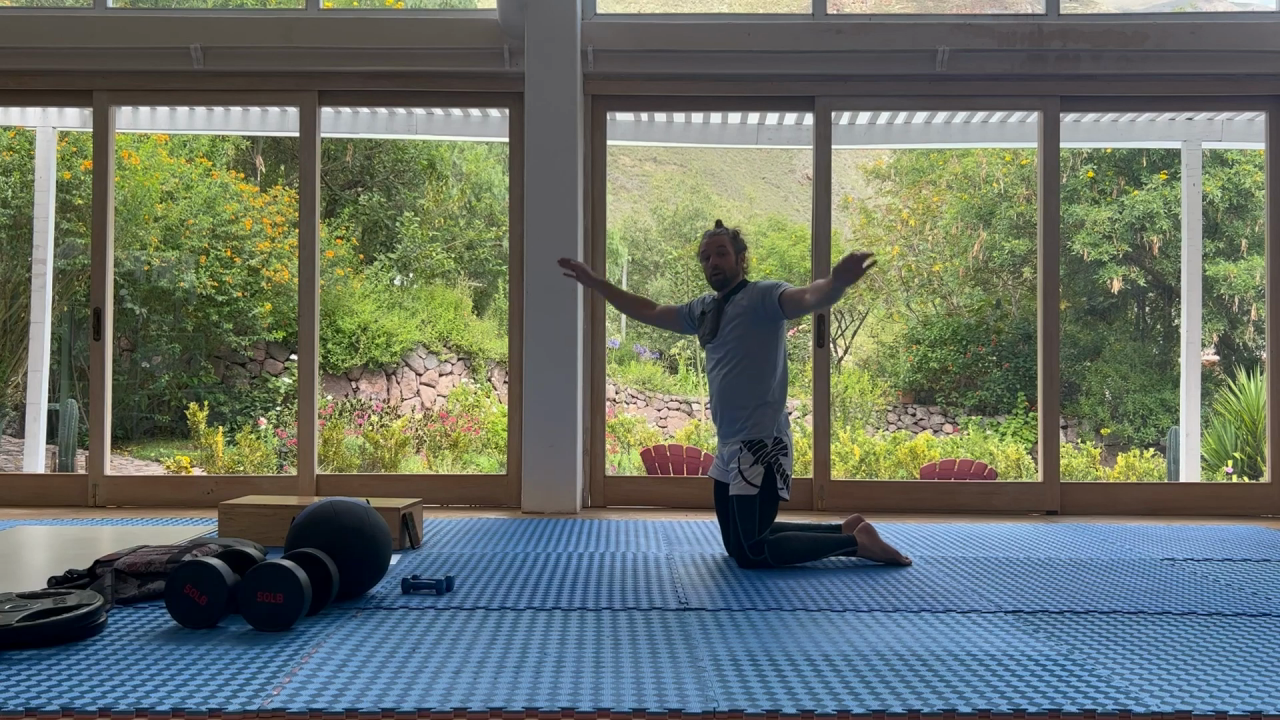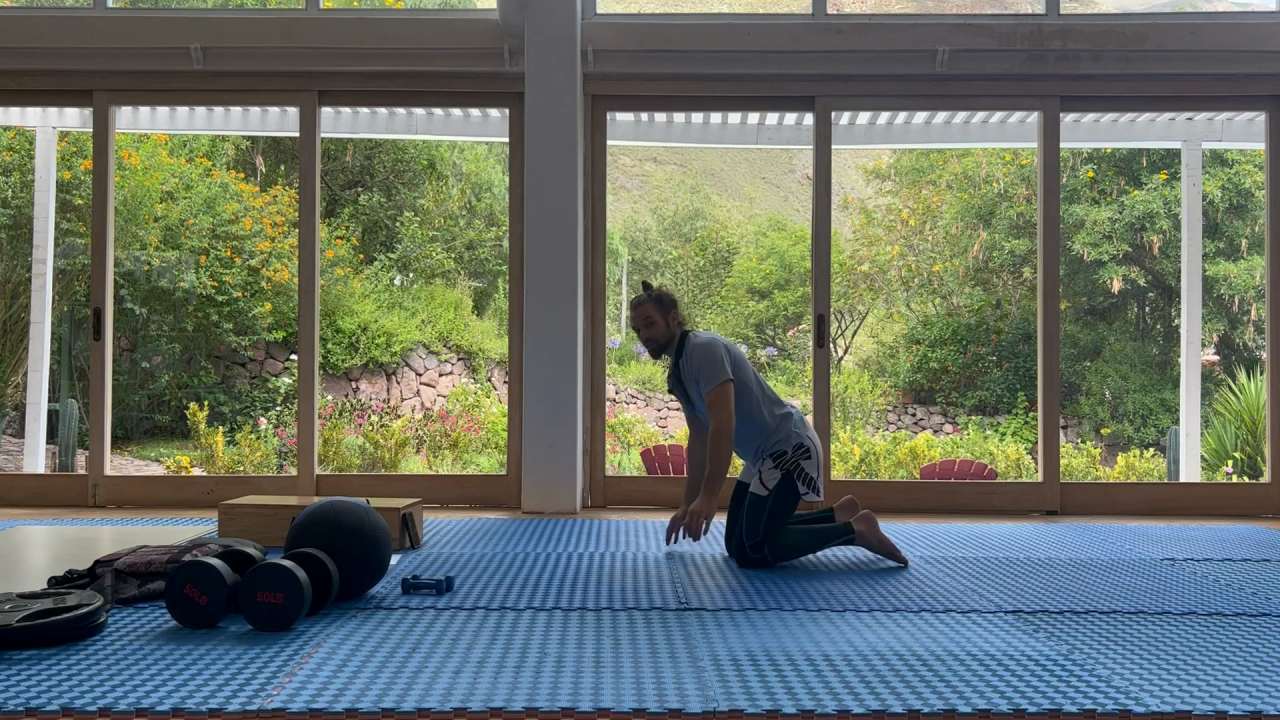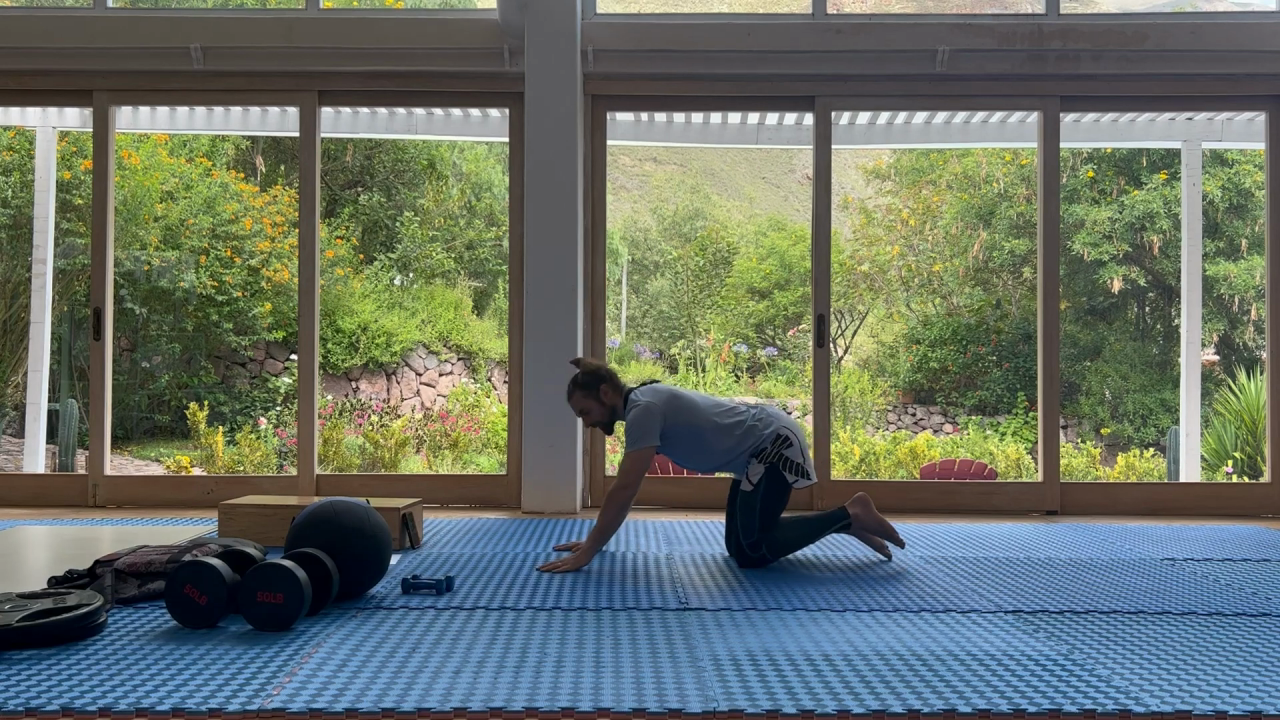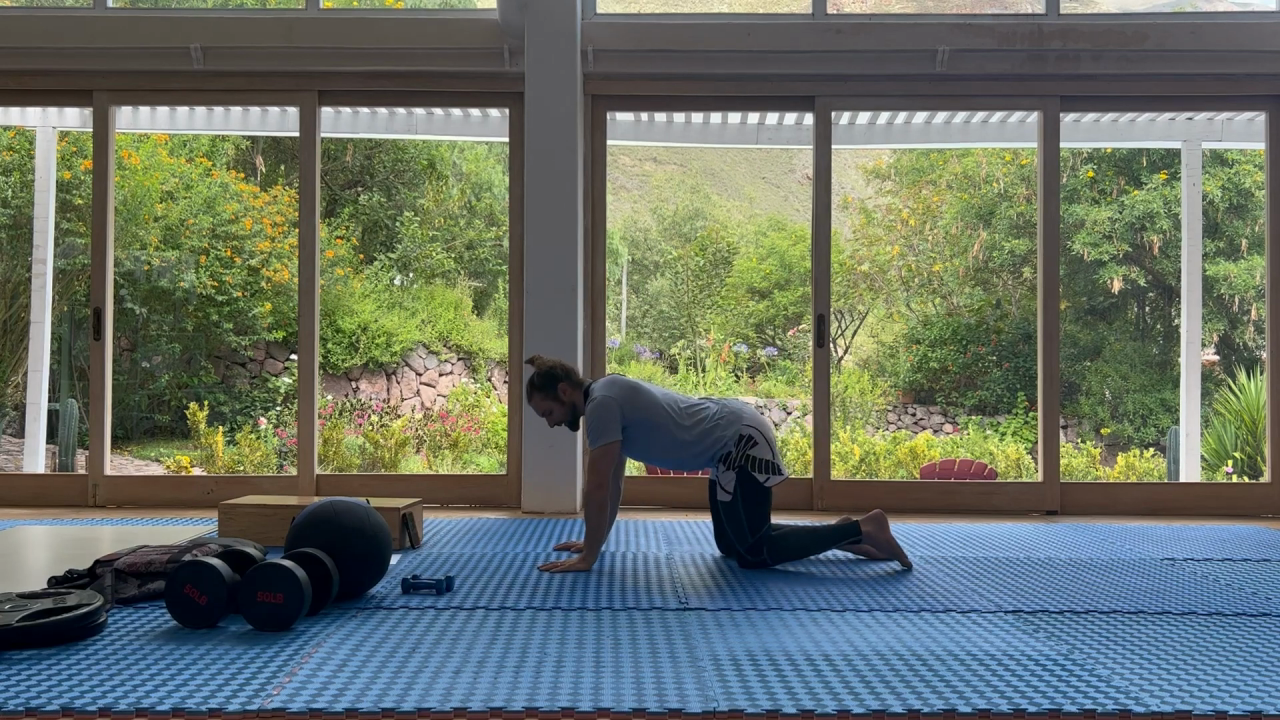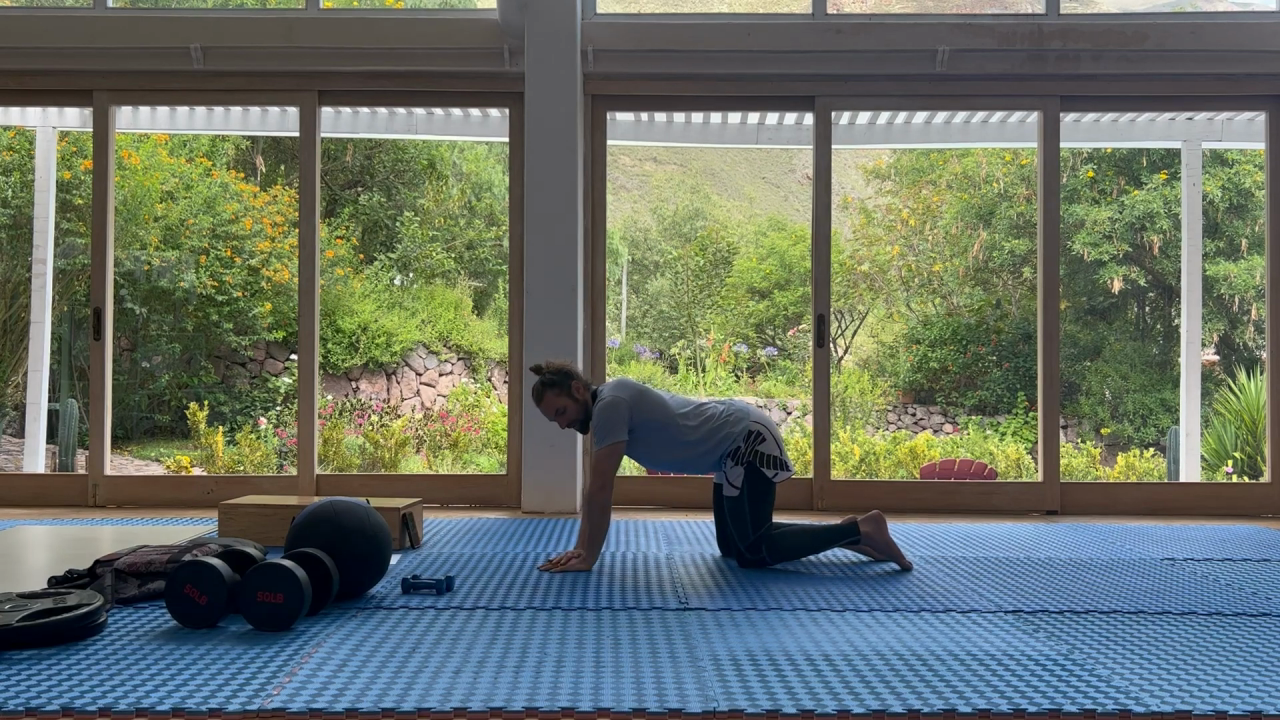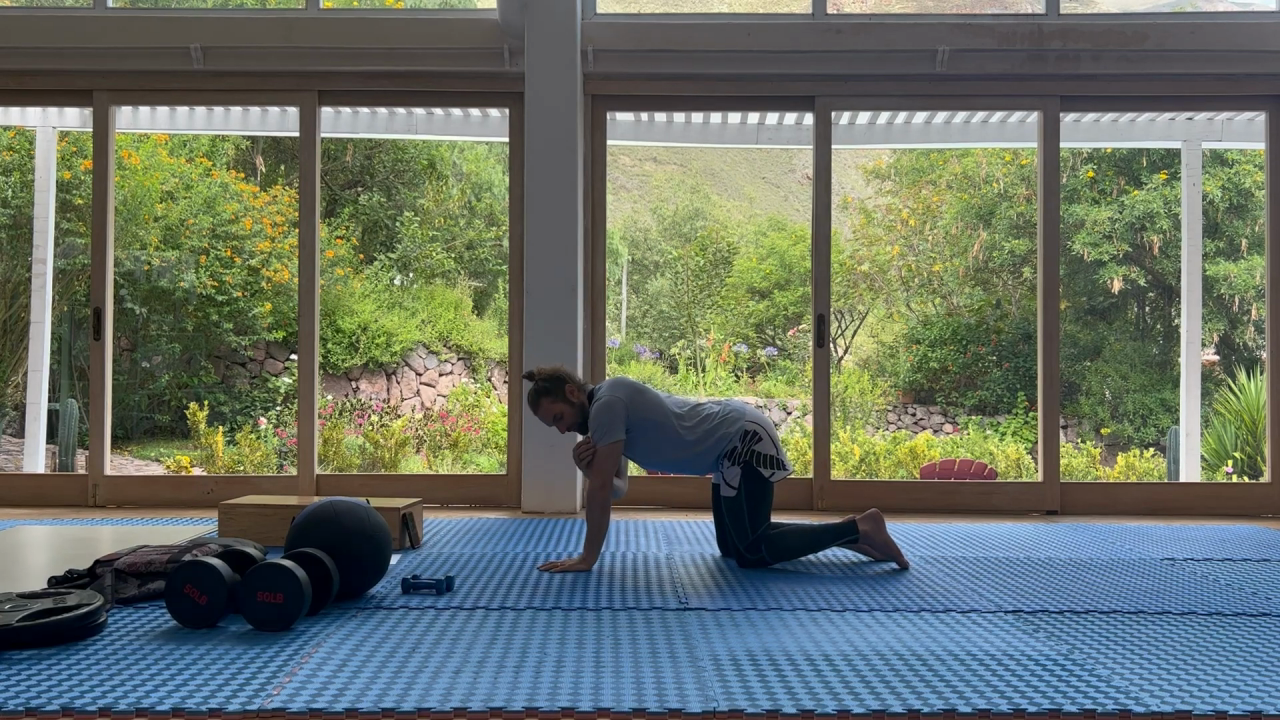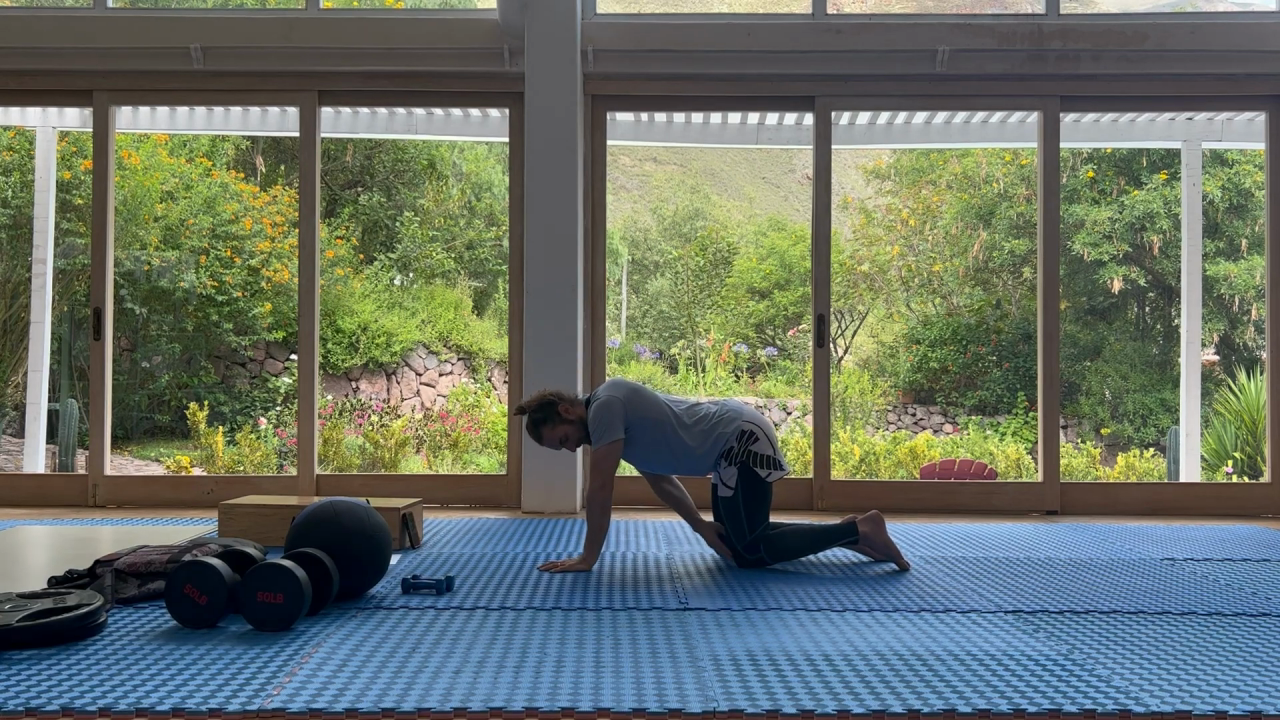
dt=0.7s
person 1, frame 1
left shoulder: (763, 295)
right shoulder: (705, 309)
left elbow: (811, 298)
right elbow: (649, 312)
left wrist: (837, 281)
right wrist: (595, 282)
left hip: (760, 444)
right hip: (731, 446)
left knee: (750, 552)
right knee: (740, 542)
left ankle: (857, 540)
right ankle: (844, 531)
person 1, frame 2
left shoulder: (702, 350)
right shoulder: (679, 370)
left elbow: (723, 427)
right elbow: (700, 439)
left wrist: (709, 500)
right wrist: (690, 502)
left hip: (789, 451)
right hip: (765, 457)
left knee: (750, 551)
right knee: (737, 544)
left ankle: (854, 529)
right ankle: (840, 514)
person 1, frame 3
left shoulder: (642, 410)
right shoulder: (642, 405)
left elbow: (623, 491)
right elbow: (625, 489)
left wrist: (588, 552)
right wrist: (592, 540)
left hip: (775, 445)
right hip: (762, 448)
left knee: (750, 552)
right knee: (739, 544)
left ankle: (849, 515)
right ankle: (846, 517)
person 1, frame 4
left shoulder: (601, 404)
right shoulder: (609, 395)
left elbow: (597, 488)
right elbow: (612, 481)
left wrist: (588, 556)
right wrist: (595, 539)
left hip: (740, 442)
right hip: (733, 435)
left knee: (754, 553)
right knee: (731, 543)
left ankle: (861, 529)
right ankle: (844, 533)
person 1, frame 5
left shoulder: (609, 405)
right shoulder: (610, 403)
left elbow: (600, 490)
right elbow: (598, 487)
left wrist: (589, 558)
right wrist: (579, 547)
left hip: (747, 439)
right hip: (737, 440)
left knee: (752, 553)
right knee: (731, 544)
left ankle: (860, 528)
right ankle: (844, 531)
person 1, frame 6
left shoulder: (605, 405)
right shoulder: (608, 406)
left elbow: (600, 491)
right elbow: (614, 484)
left wrist: (587, 558)
right wrist: (589, 464)
left hip: (744, 440)
right hip: (736, 440)
left knee: (752, 553)
right knee: (732, 545)
left ankle: (856, 528)
right ankle: (846, 533)
person 1, frame 7
left shoulder: (604, 408)
right shoulder: (615, 416)
left elbow: (600, 491)
right elbow: (660, 480)
left wrist: (587, 558)
right wrist: (700, 526)
left hip: (741, 437)
right hip: (734, 436)
left knee: (750, 552)
right knee: (733, 542)
left ankle: (857, 530)
right ankle: (848, 532)
